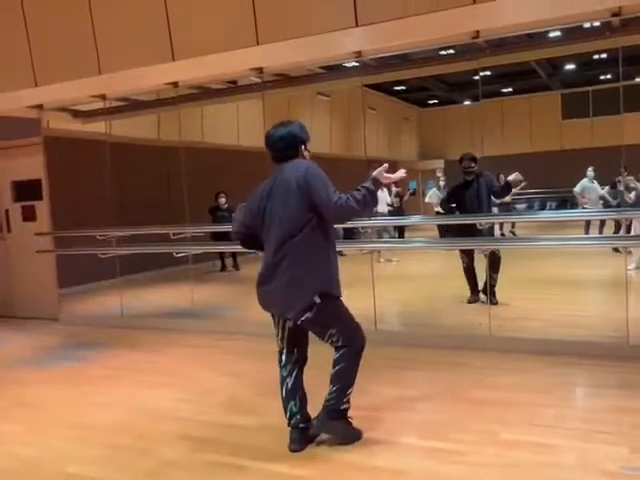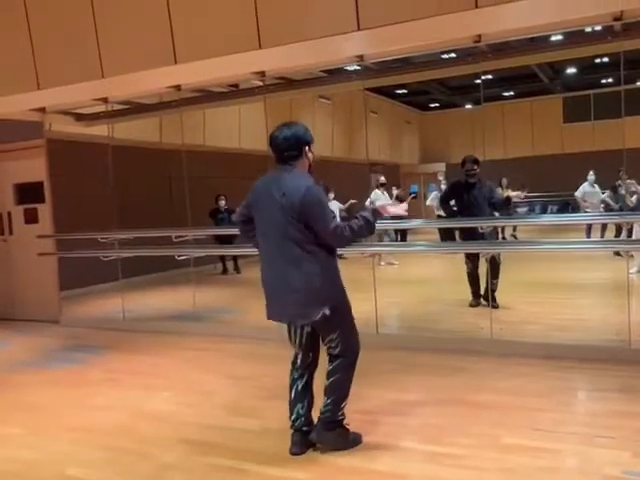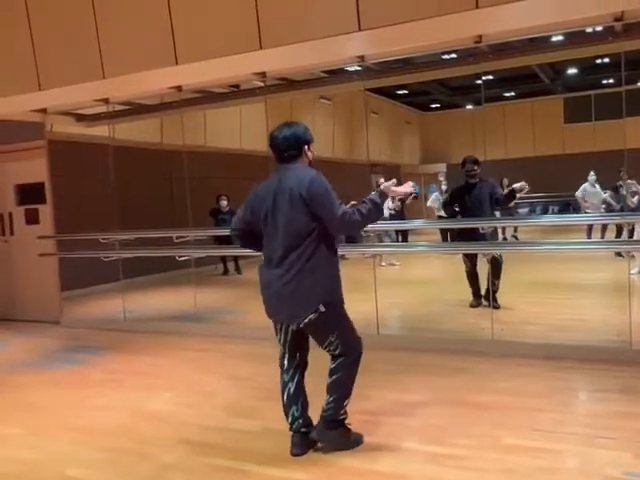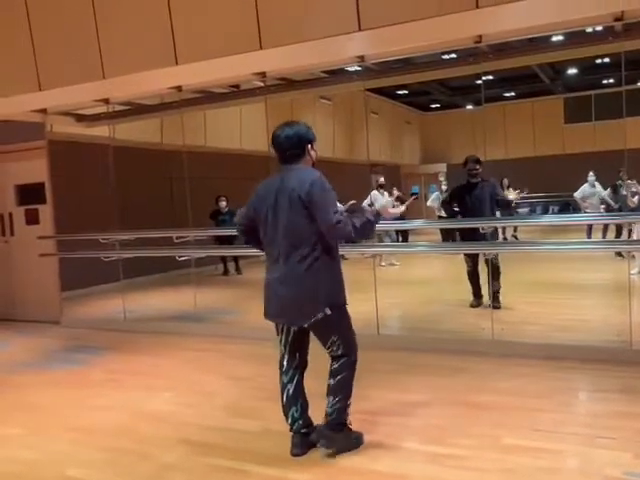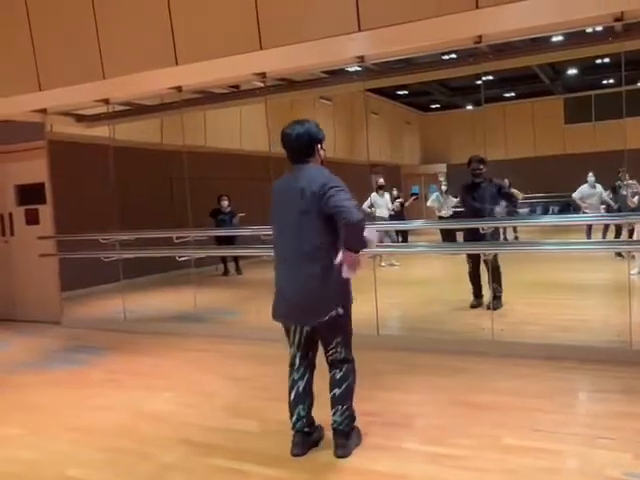
dt=0.3s
person 1, frame 1
left shoulder: (264, 190)
right shoulder: (306, 172)
left elbow: (243, 234)
right elbow: (339, 210)
right wrist: (374, 183)
left hip: (275, 289)
right hip: (309, 286)
left knee: (291, 358)
right knee: (351, 342)
left ankle: (299, 428)
right ankle: (333, 415)
person 1, frame 2
left shoulder: (261, 187)
right shoulder: (305, 188)
left elbow: (245, 223)
right elbow: (334, 235)
right wrist: (374, 214)
left hip: (281, 292)
right hip: (317, 289)
left knee: (303, 357)
right knee: (344, 352)
left ankle: (301, 432)
right ankle: (330, 427)
person 1, frame 3
left shoulder: (262, 191)
right shoulder: (310, 180)
left elbow: (240, 231)
right elbow: (342, 223)
right wrist: (380, 197)
left hip: (277, 292)
right hip: (312, 290)
left knee: (292, 362)
right knee: (347, 351)
left ankle: (300, 433)
right ankle: (331, 426)
person 1, frame 4
left shoulder: (264, 189)
right shoulder: (312, 181)
left elbow: (246, 230)
right elbow: (336, 230)
right wrist: (374, 215)
left hip: (280, 292)
right hip: (318, 290)
left knee: (291, 363)
right knee: (343, 354)
left ankle: (301, 433)
right ankle: (335, 428)
person 1, frame 5
left shoulder: (279, 188)
right shoulder: (324, 181)
right elbow: (352, 218)
left wrist: (343, 244)
right wrist: (352, 249)
left hip: (289, 293)
right hip: (326, 291)
left knee: (300, 363)
right knee: (340, 362)
left ankle: (302, 433)
right ankle: (344, 434)
person 2, frame 1
left shoulder: (486, 178)
right shoulder: (458, 188)
left elbow: (498, 193)
right elbow: (444, 203)
left wrist: (509, 183)
right wrist: (453, 211)
left hip: (484, 227)
right hip: (465, 229)
left knee: (494, 256)
right knee: (467, 261)
left ankle: (489, 289)
right ankle: (474, 292)
person 2, frame 2
left shoulder: (487, 186)
right shoulder: (456, 187)
left elbow: (497, 205)
right elbow: (443, 201)
left wrist: (508, 198)
right wrist: (454, 215)
left hip: (488, 231)
right hip: (468, 233)
left knee: (494, 261)
right knee: (471, 266)
left ankle: (490, 294)
right ankle: (476, 296)
person 2, frame 3
left shoulder: (489, 185)
right shoulder: (459, 191)
left elbow: (501, 201)
right elbow: (446, 205)
left wrist: (513, 192)
right wrist: (455, 215)
left hip: (488, 232)
right hip: (467, 233)
left knee: (496, 261)
right knee: (470, 266)
left ankle: (491, 295)
right ankle: (476, 296)
person 2, frame 4
left shoulder: (491, 186)
right shoulder: (460, 190)
left elbow: (500, 203)
right elbow: (445, 204)
left wrist: (509, 201)
right wrist: (456, 215)
left hip: (488, 232)
right hip: (468, 233)
left knee: (493, 262)
right knee: (471, 266)
left ankle: (495, 295)
right ankle: (477, 296)
person 2, frame 5
left shoulder: (495, 185)
right shoulder: (466, 188)
left elbow: (512, 198)
right elbow: (469, 205)
right wrist: (491, 209)
left hip: (490, 231)
right hip: (471, 232)
left knee: (492, 263)
right knee: (472, 266)
left ankle: (497, 297)
right ankle: (477, 296)
